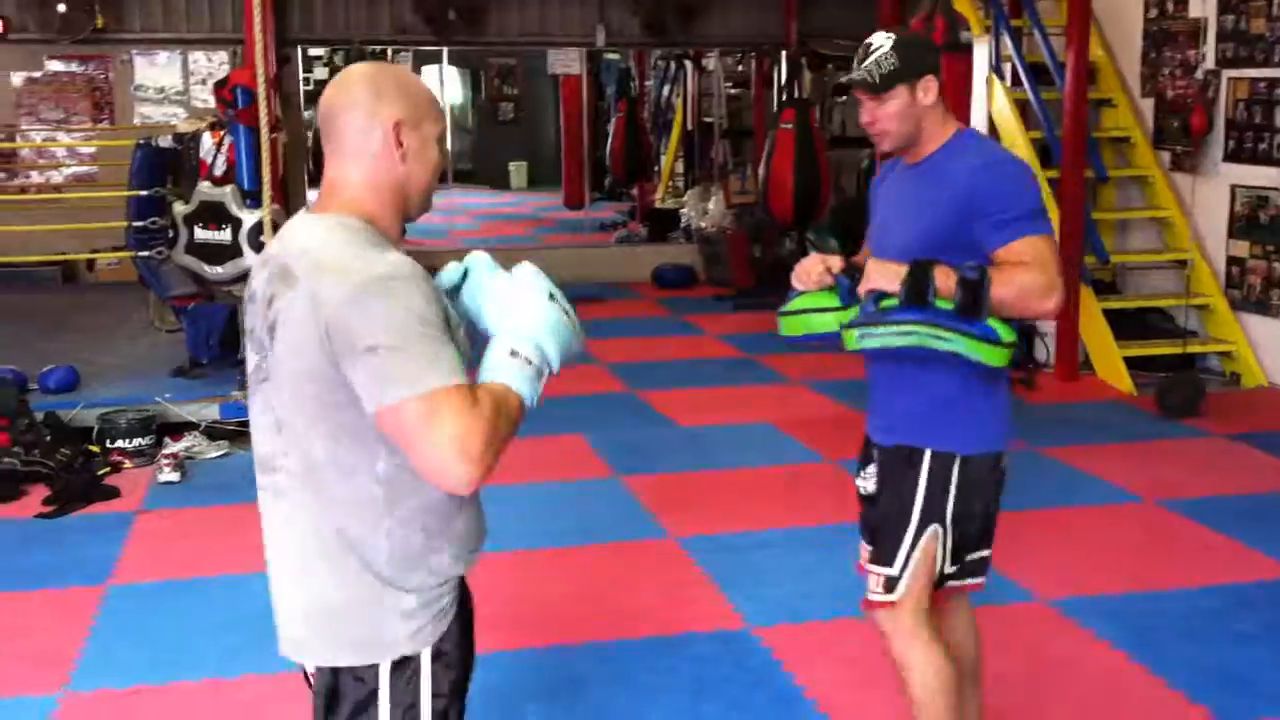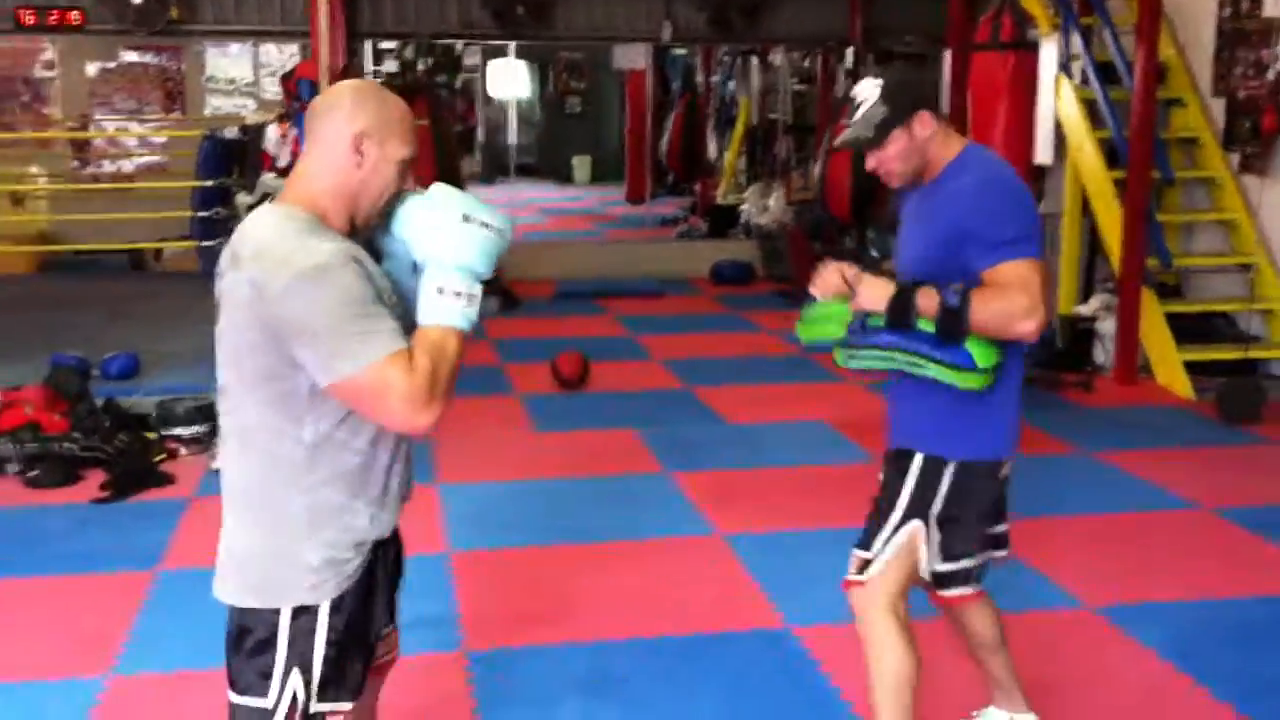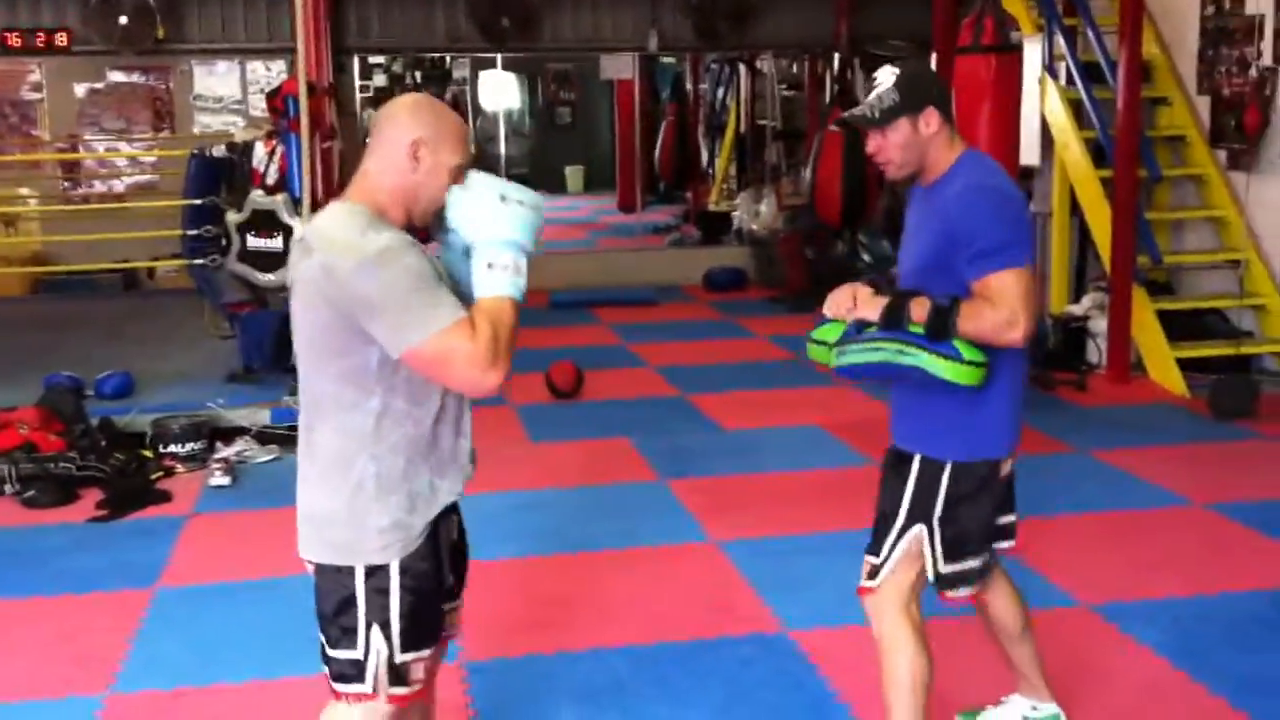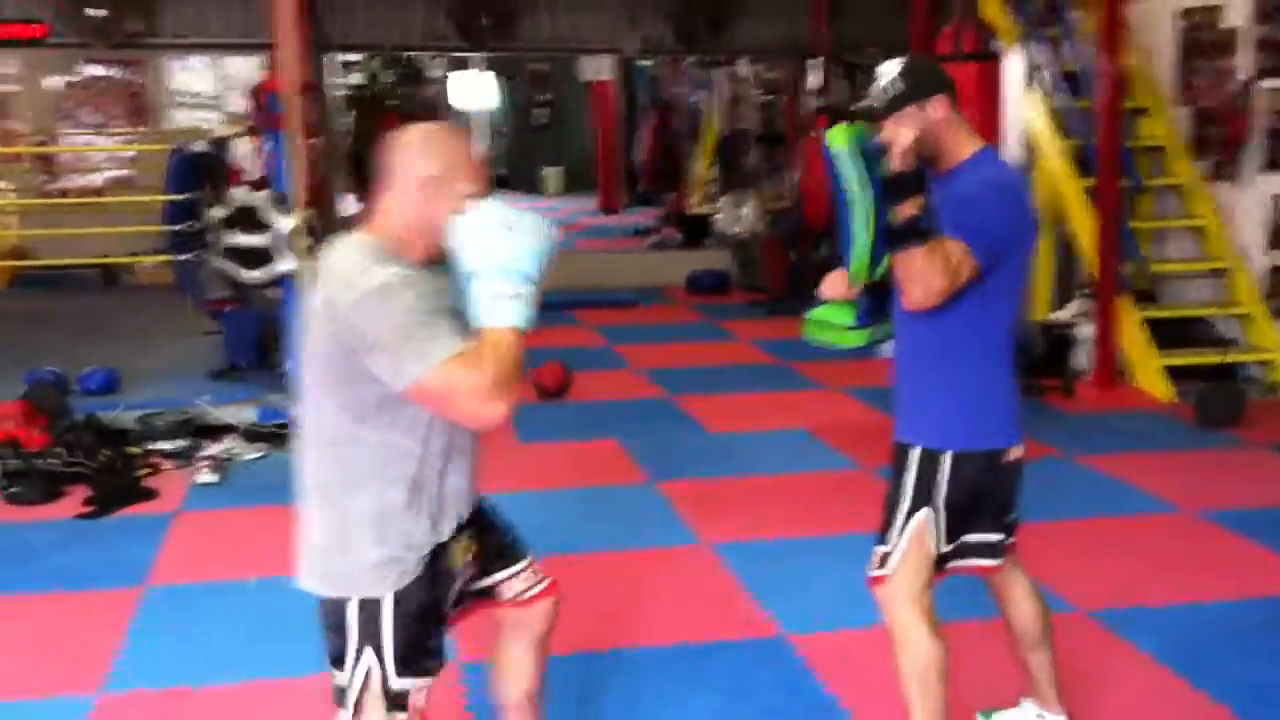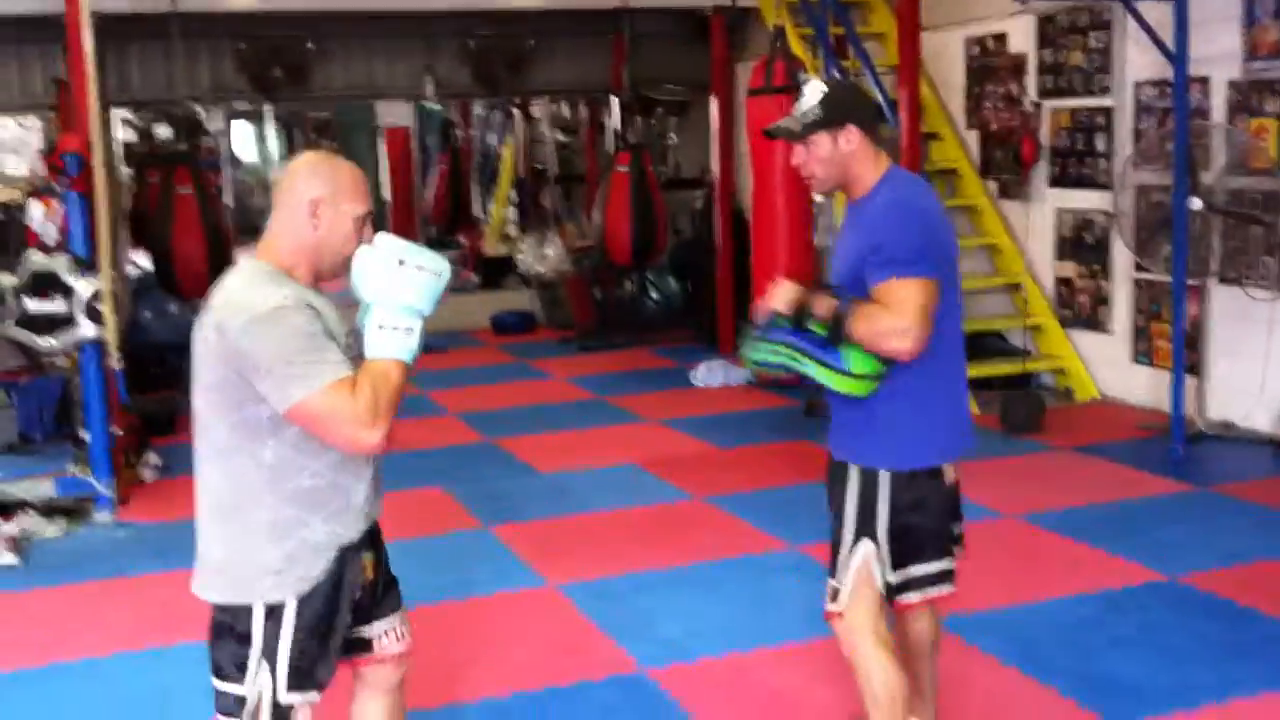
dt=1s
person 1, frame 1
left shoulder: (990, 173)
right shoulder: (889, 176)
left elbow: (1043, 289)
left wrist: (922, 280)
right wrist: (838, 269)
left hip: (949, 431)
right hip: (895, 420)
left knee: (898, 609)
right knee: (938, 598)
person 1, frame 2
left shoulder: (985, 191)
right shoulder: (925, 186)
left elbow: (1024, 313)
left wrist: (906, 298)
right wrist: (861, 281)
left hip: (953, 435)
right hip: (935, 425)
left knee: (874, 595)
right knee: (950, 583)
person 1, frame 3
left shoulder: (980, 197)
right shoulder: (931, 189)
left elbow: (1011, 321)
left wrist: (896, 308)
right wrist: (872, 298)
left hip: (953, 431)
right hip: (949, 423)
left knee: (887, 595)
right knee: (972, 567)
person 1, frame 4
left shoulder: (988, 189)
right shoulder: (945, 180)
left elbow: (926, 289)
right elbow: (920, 275)
left wrist: (901, 182)
right wrist: (858, 280)
left hip: (952, 425)
right hip: (976, 417)
left knee: (899, 589)
right knee: (998, 563)
person 1, frame 5
left shoulder: (899, 212)
right shoulder: (872, 205)
left elbow: (900, 334)
left wrist: (812, 304)
right wrist: (801, 308)
left hip: (888, 449)
right hip: (916, 440)
left knee: (857, 617)
right knee: (909, 591)
person 2, frame 1
left shoulder: (297, 252)
right shoulder: (373, 281)
right elbow: (459, 457)
left wrist: (447, 318)
right wrist: (526, 347)
left hip: (343, 579)
right hip: (382, 604)
person 2, frame 2
left shoulder: (292, 238)
right shoulder: (308, 266)
left elbow: (364, 348)
right elbow: (413, 402)
left wrist: (413, 265)
right wrist: (454, 277)
left hip: (344, 530)
right hip: (304, 558)
person 2, frame 3
left shoulder: (353, 233)
right shoulder: (372, 253)
left elbow: (434, 338)
right elbow: (479, 367)
left wrist: (473, 255)
right wrist: (503, 258)
left hip: (408, 499)
right hip: (375, 522)
left knee: (419, 660)
person 2, frame 4
left shoulder: (390, 267)
right shoulder: (374, 289)
left elbow: (453, 370)
right elbow: (486, 399)
left wrist: (485, 283)
right wrist: (507, 286)
left hip: (435, 517)
right hip: (378, 547)
left knee: (532, 602)
person 2, frame 5
left shoulder: (288, 294)
right shoulder: (266, 312)
left elbow: (346, 397)
right elbow: (364, 425)
left wrist: (384, 311)
right wrist: (397, 318)
left hip: (338, 543)
right hip: (279, 570)
left knee: (386, 668)
